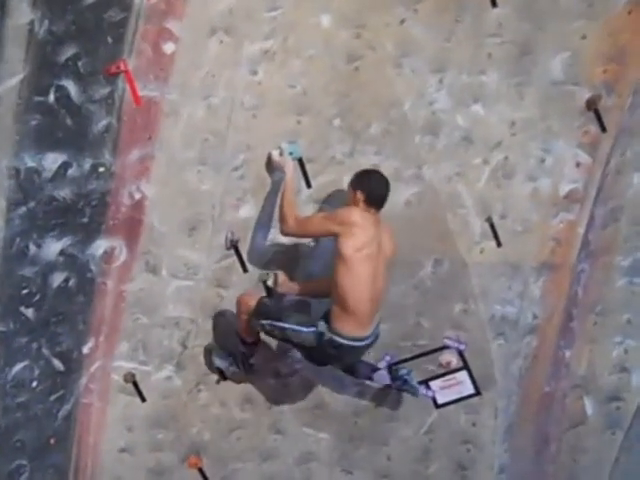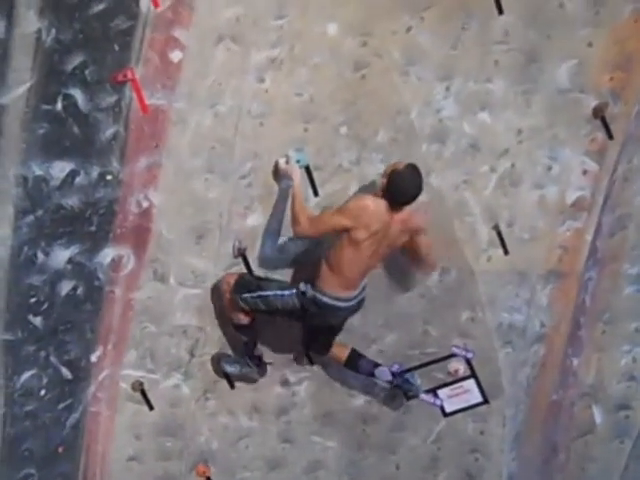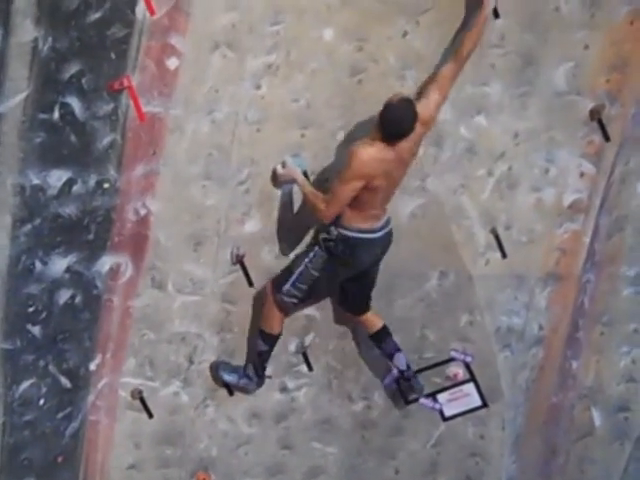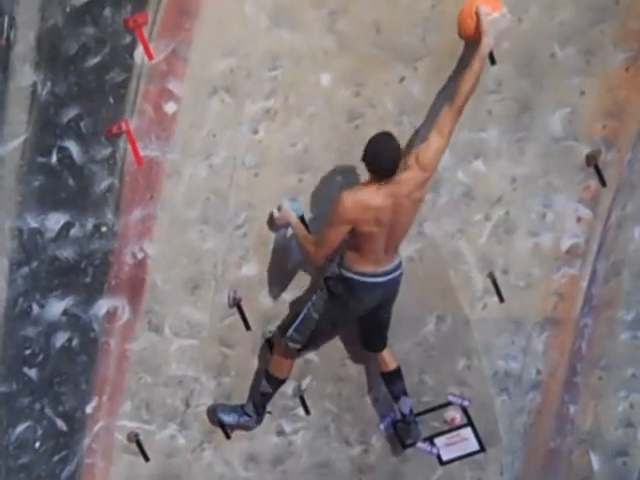
dt=0.5s
person 1, frame 1
left shoulder: (351, 219)
right shoulder: (386, 237)
left elbow: (290, 225)
right wrist: (294, 288)
left hip: (339, 342)
right hip: (367, 339)
left knee: (247, 302)
right knee: (315, 348)
left ankle: (243, 360)
person 1, frame 2
left shoulder: (364, 209)
right shoulder: (412, 222)
left elbow: (303, 226)
right elbow: (427, 264)
left wrist: (294, 180)
left hip: (321, 301)
right hip: (353, 301)
left knee: (229, 286)
right knee: (323, 346)
left ankle: (252, 360)
right ankle: (394, 377)
person 1, frame 3
left shoulder: (364, 157)
right shoulder: (421, 124)
left elbow: (326, 212)
right elbow: (456, 59)
left wrist: (297, 178)
left hip: (348, 242)
right hip: (379, 238)
left knee: (276, 299)
right knee: (360, 308)
left ankle: (252, 375)
right ankle: (406, 374)
person 1, frame 4
left shoulder: (351, 202)
right shoulder: (420, 173)
left elbow: (317, 254)
right elbow: (454, 106)
left wrist: (292, 221)
right wrist: (482, 46)
left hip: (353, 286)
right hip: (390, 279)
left knee: (287, 346)
right knee: (378, 346)
left ankle: (251, 412)
right ankle: (408, 420)
